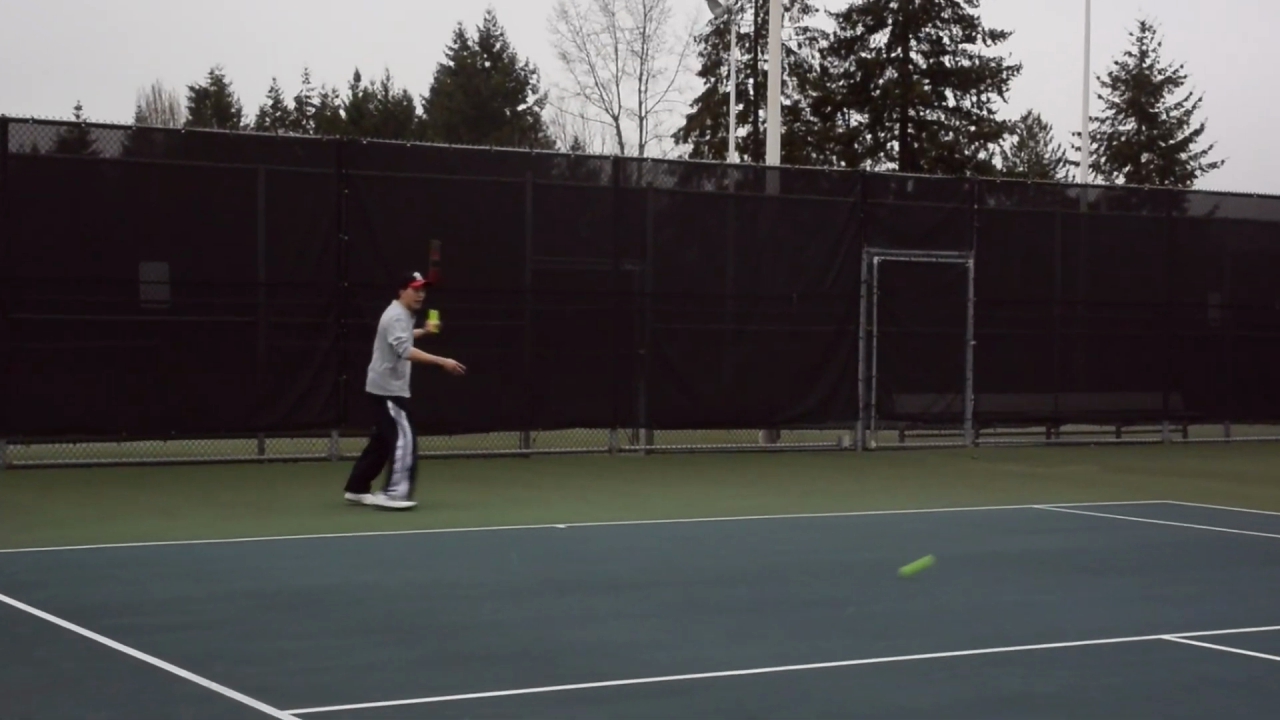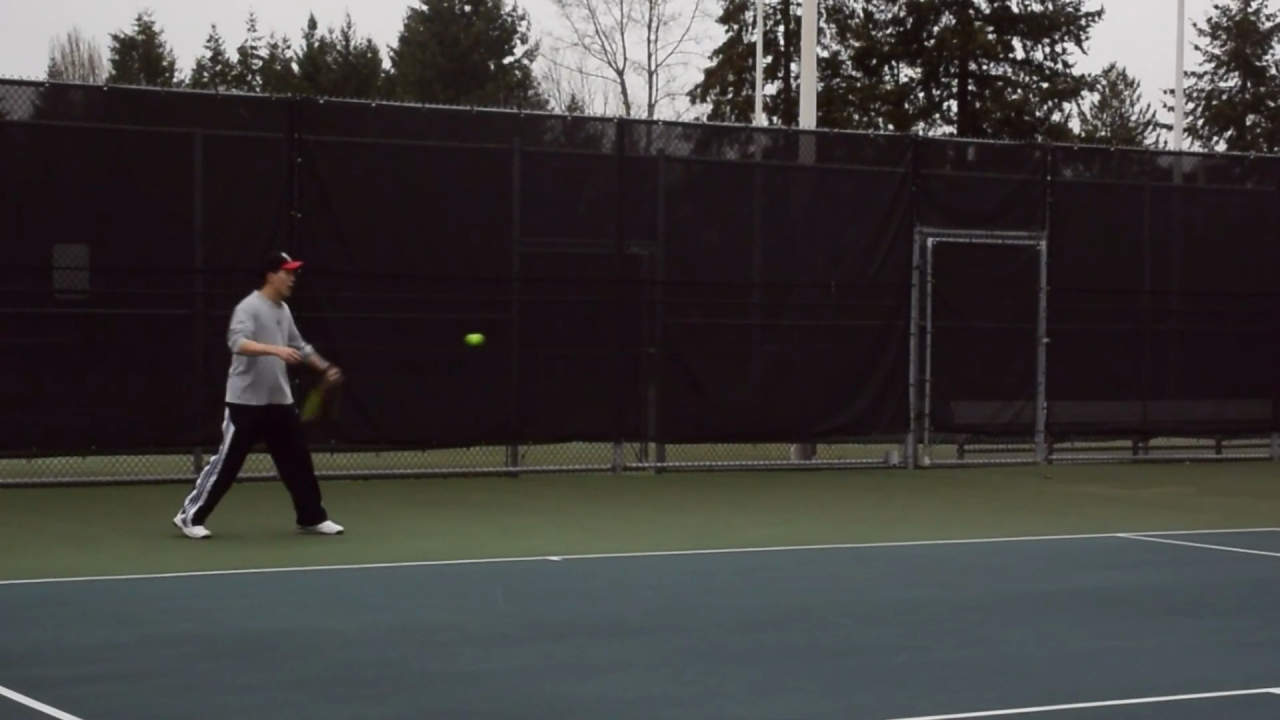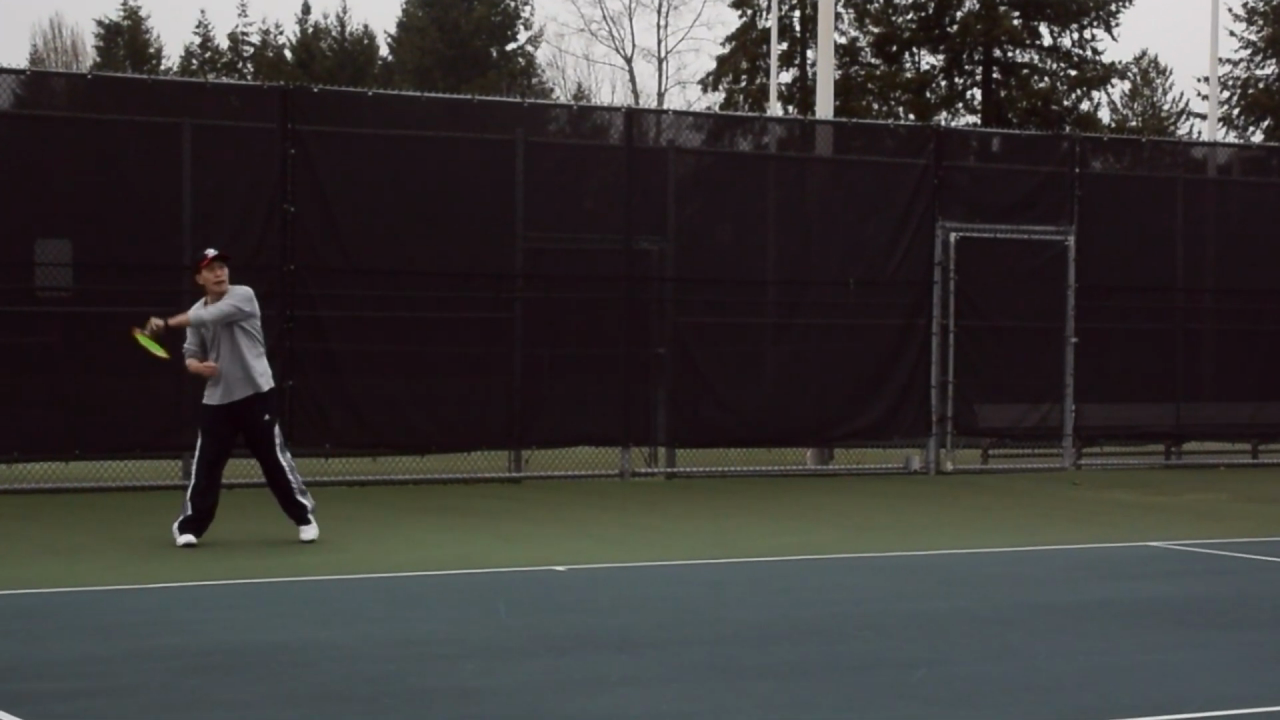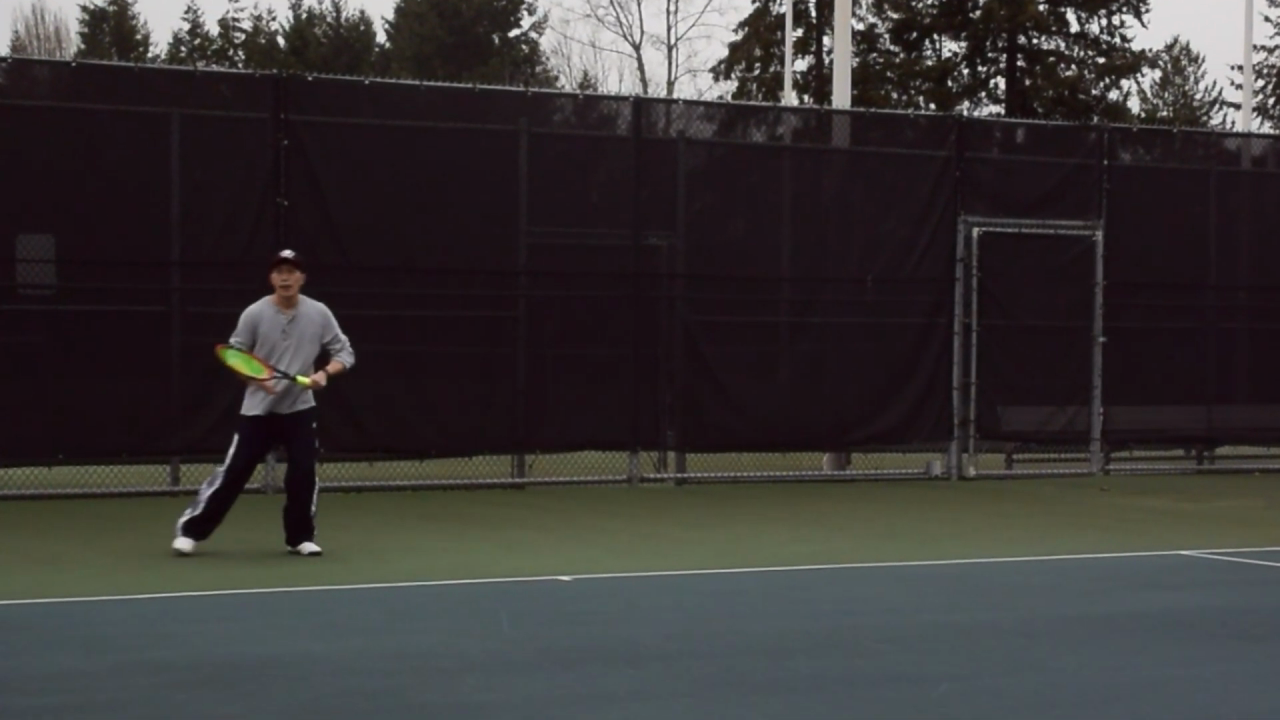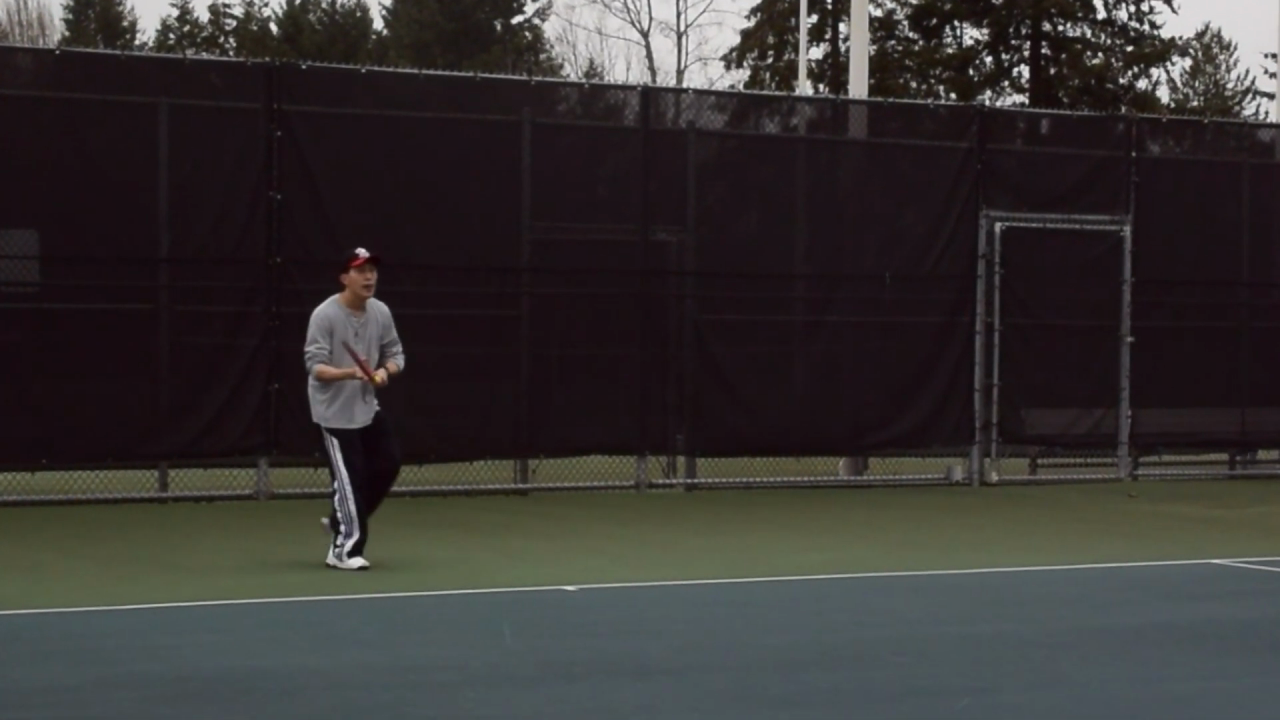
dt=1s
person 1, frame 1
left shoulder: (398, 314)
right shoulder: (398, 317)
right elbow: (405, 351)
left wrist: (423, 331)
right wrist: (442, 362)
left hip: (387, 389)
right hip: (388, 390)
left knee: (383, 440)
right knee: (405, 439)
person 1, frame 2
left shoulder: (282, 310)
right shoulder: (249, 307)
left elbow: (297, 344)
right elbow: (238, 342)
left wrist: (324, 366)
right wrist: (276, 350)
left hip: (279, 400)
right hip: (244, 400)
left knee: (297, 459)
right knee: (227, 461)
left ankle: (314, 517)
right ankle: (190, 518)
person 1, frame 3
left shoulder: (243, 296)
right shoulder: (196, 312)
left elbow: (207, 316)
right elbow: (191, 356)
left wrist: (165, 323)
right wrist: (199, 368)
left hip: (255, 393)
right hip: (217, 398)
left knee: (273, 457)
right knee: (206, 463)
left ankle: (304, 515)
right ankle: (189, 526)
person 1, frame 4
left shoulder: (319, 313)
right shoulder: (254, 314)
left elbow: (345, 353)
left wrist: (325, 373)
right wrist: (255, 378)
left hip: (300, 407)
right hip: (258, 408)
left knee: (303, 472)
right knee: (235, 470)
left ankle: (300, 536)
right ankle: (191, 529)
person 1, frame 5
left shoulder: (381, 312)
right shoulder: (324, 315)
left elbow: (395, 354)
right elbow: (315, 366)
left wrist: (385, 370)
right wrist: (349, 373)
left hip: (368, 407)
right hip: (334, 412)
left knee: (388, 466)
right knee: (349, 478)
left ankle: (340, 522)
right ankle: (344, 549)
